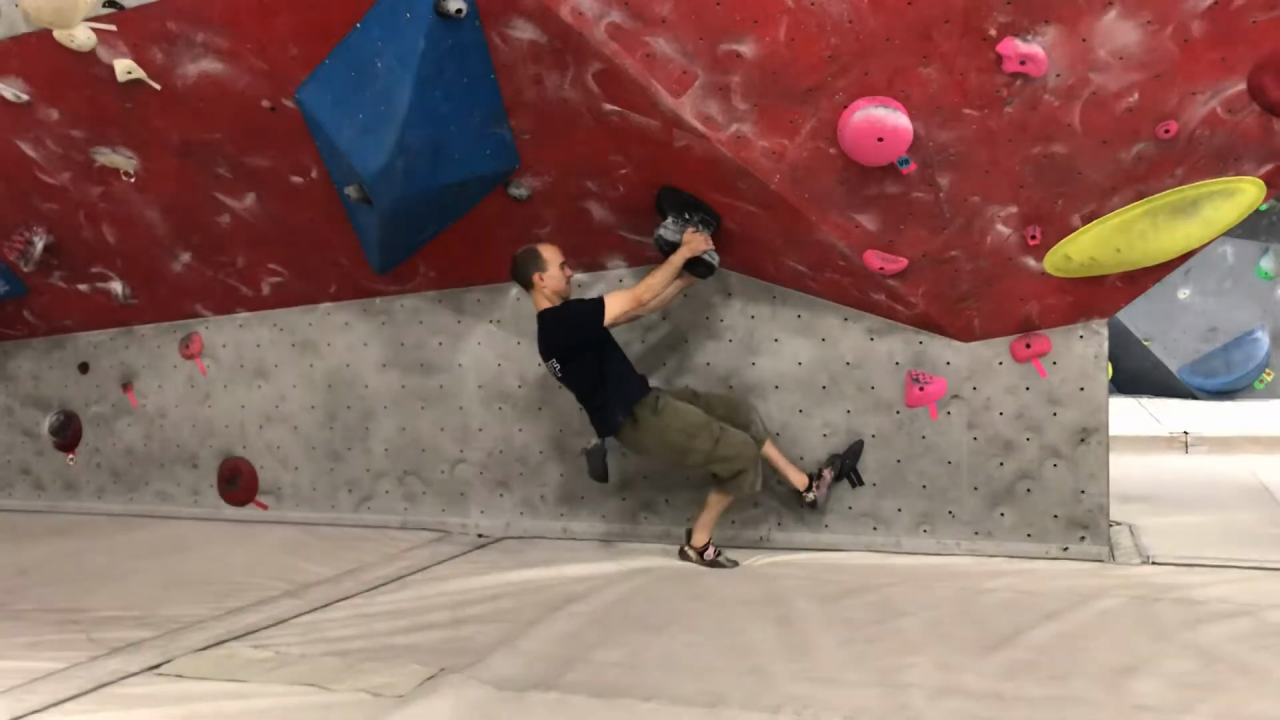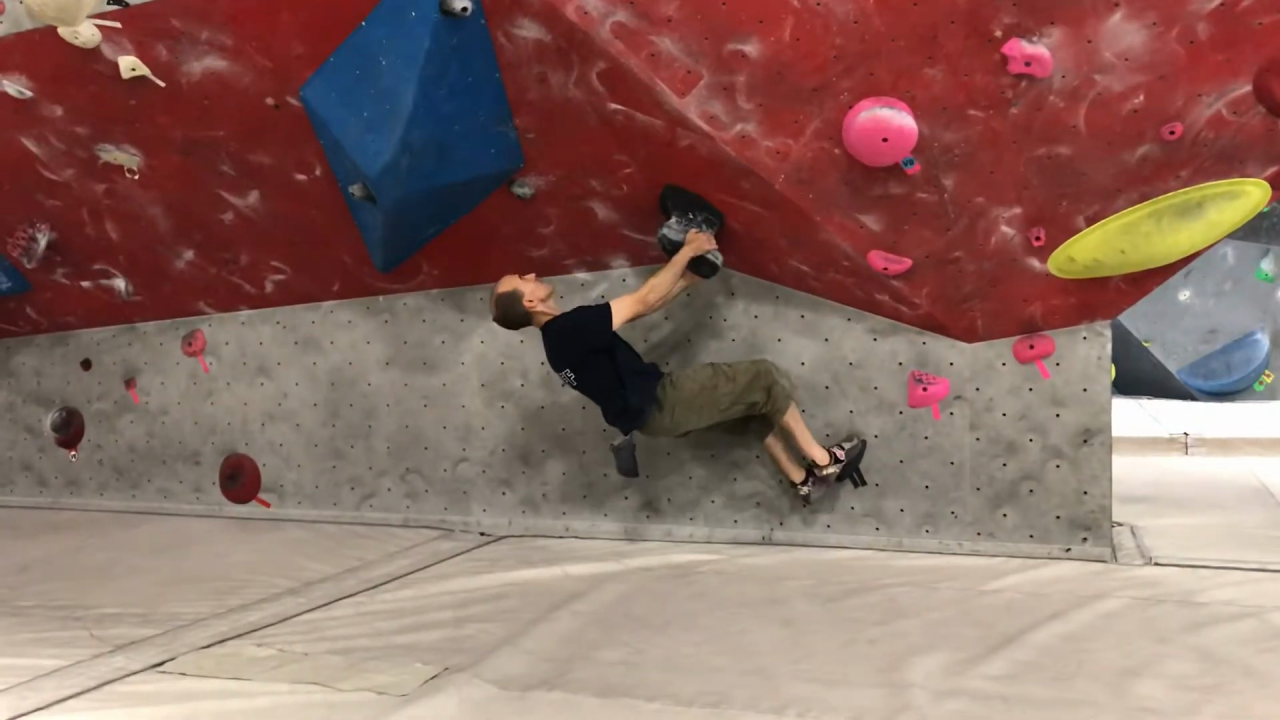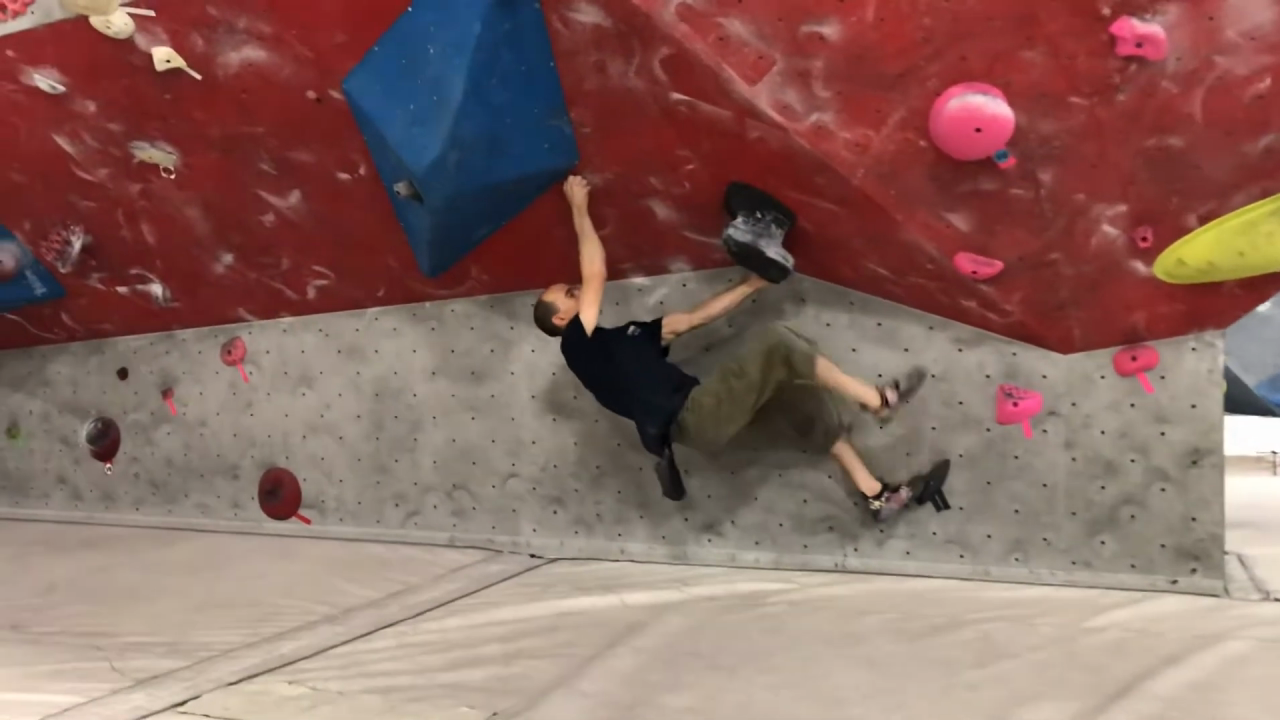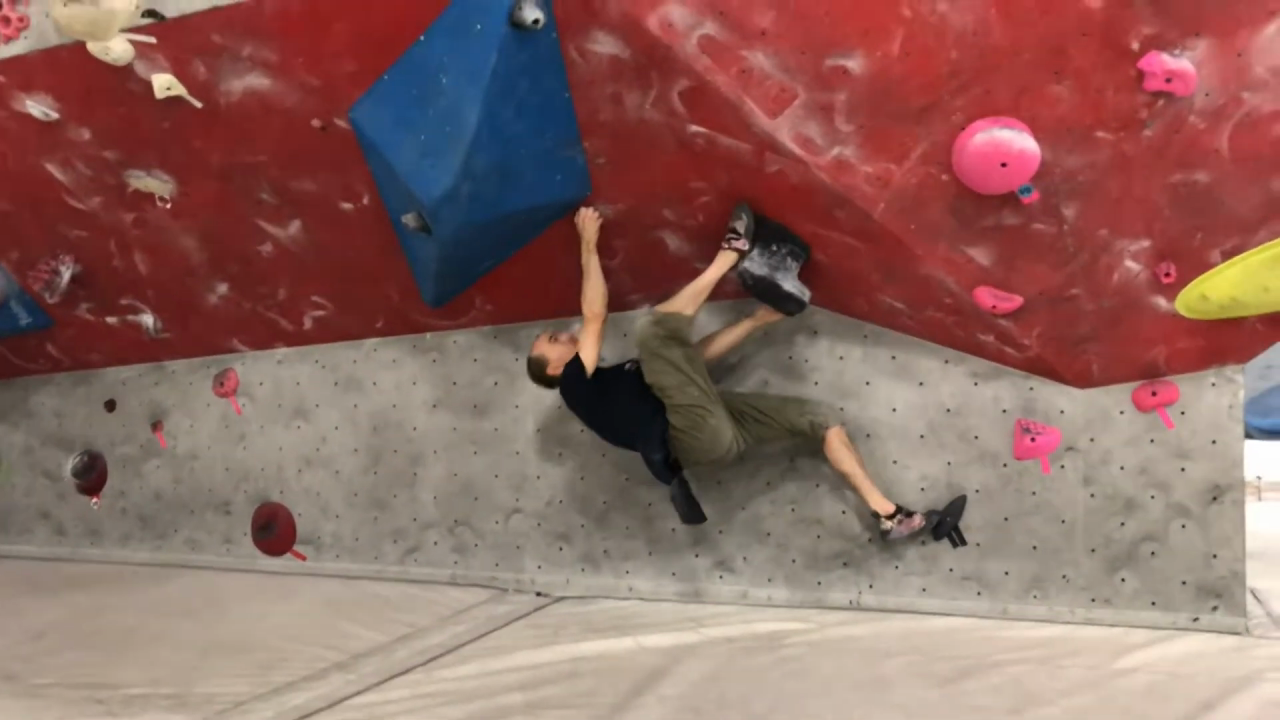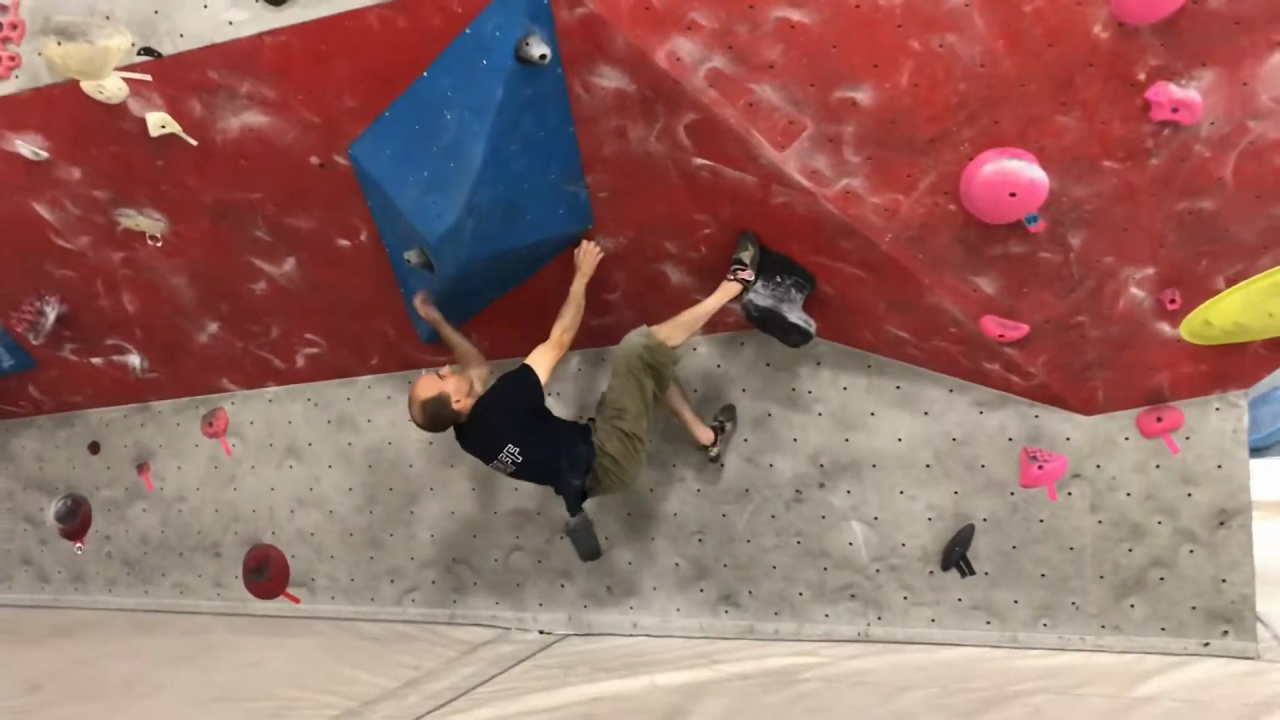
dt=1s
person 1, frame 1
left shoulder: (559, 325)
right shoulder: (561, 321)
left elbow: (636, 310)
right elbow: (637, 299)
left wrist: (688, 276)
right wrist: (684, 251)
left hip: (642, 405)
right hip: (637, 420)
left knee: (740, 414)
right knee: (740, 455)
left ankle: (806, 485)
right ankle: (698, 540)
person 1, frame 2
left shoulder: (564, 334)
right shoulder: (570, 328)
left elbow: (637, 306)
right elbow: (644, 300)
left wrist: (689, 277)
right wrist: (689, 250)
left hip: (652, 410)
right hip: (659, 406)
left knee: (755, 400)
right knee: (764, 378)
left ankle: (801, 479)
right ankle: (821, 459)
person 1, frame 3
left shoulder: (626, 334)
right shoulder: (580, 344)
left elbow: (692, 319)
right elbow: (596, 275)
left wrist: (751, 284)
right wrist: (580, 208)
left hip: (701, 410)
right hip: (698, 418)
right knee: (779, 344)
left ankle: (876, 493)
right ankle: (874, 398)
person 1, frame 4
left shoulder: (610, 378)
right shoulder: (576, 385)
left elbow: (693, 359)
right elbow: (594, 316)
left wrist: (753, 321)
right wrist: (588, 243)
left hip: (715, 429)
right hip: (698, 434)
left knee: (818, 415)
right knee: (654, 325)
left ankle: (887, 514)
right ankle: (728, 255)
person 1, frame 5
left shoulder: (469, 436)
right shoulder: (504, 405)
left elbow: (476, 371)
right elbow: (559, 341)
left wrist: (439, 324)
right wrist: (582, 275)
left hip: (592, 470)
right hip: (610, 464)
left knee: (650, 361)
right knee: (640, 346)
left ankle: (707, 437)
right ankle: (732, 285)
